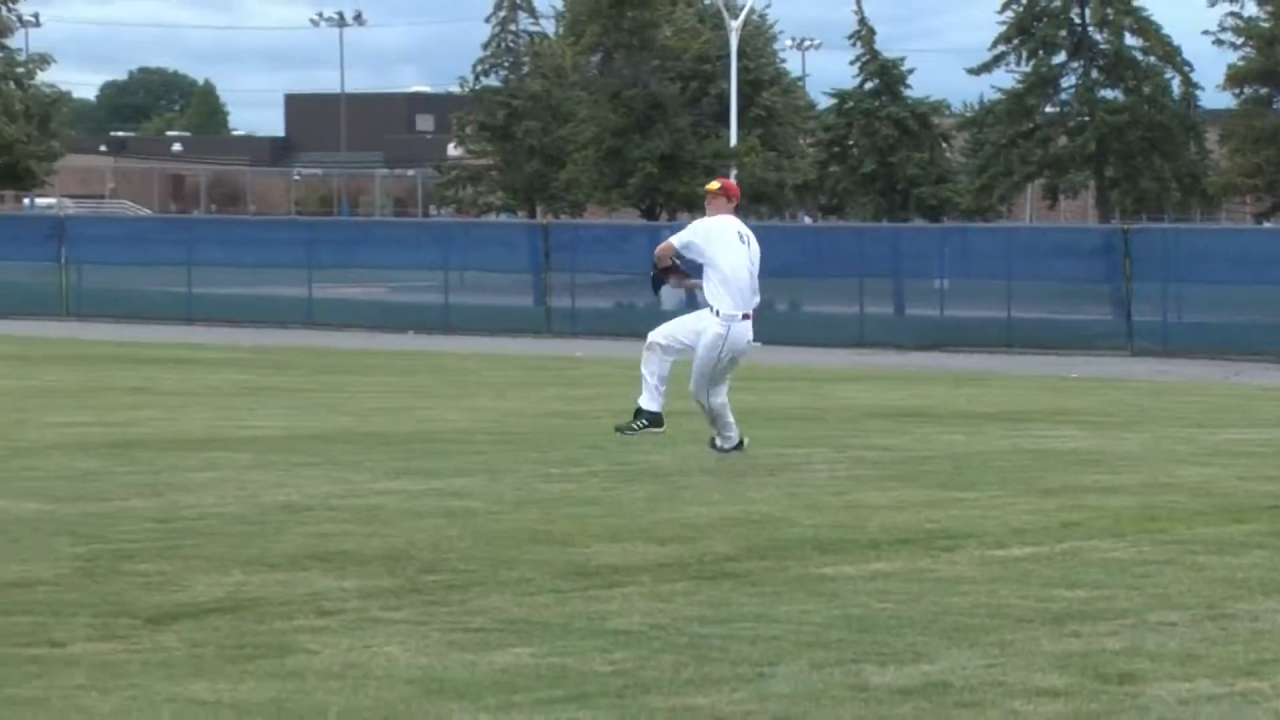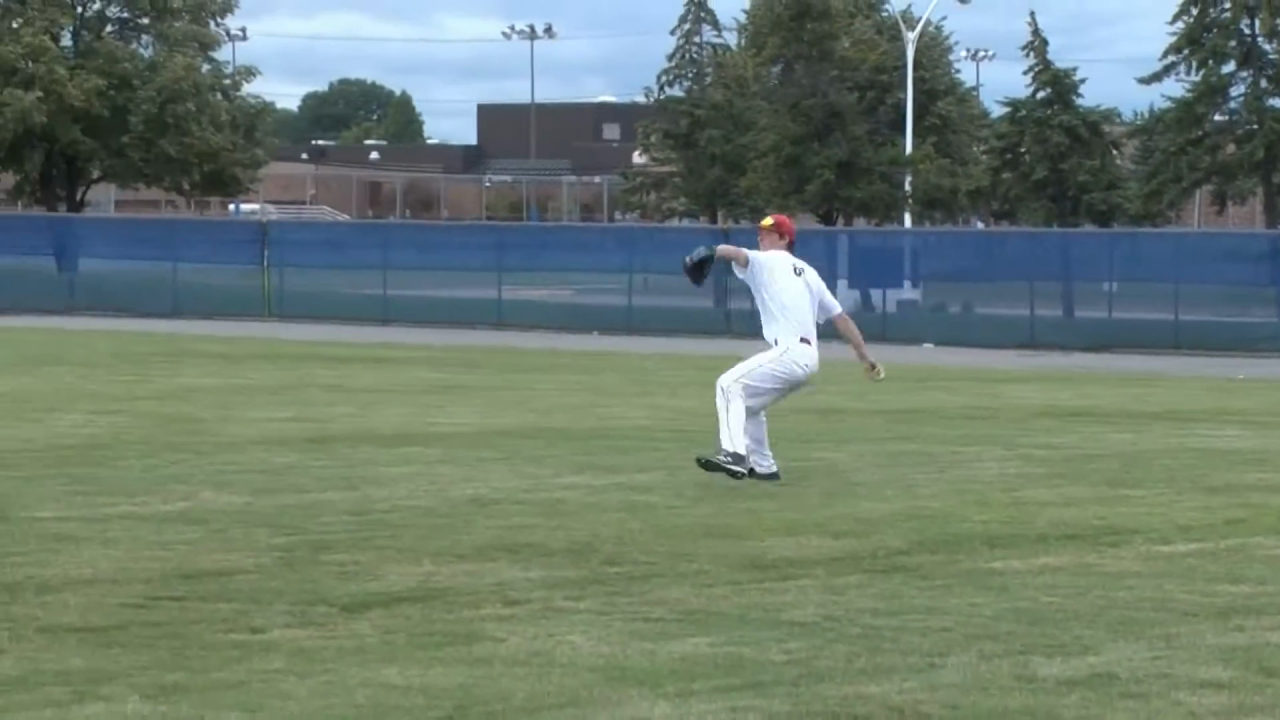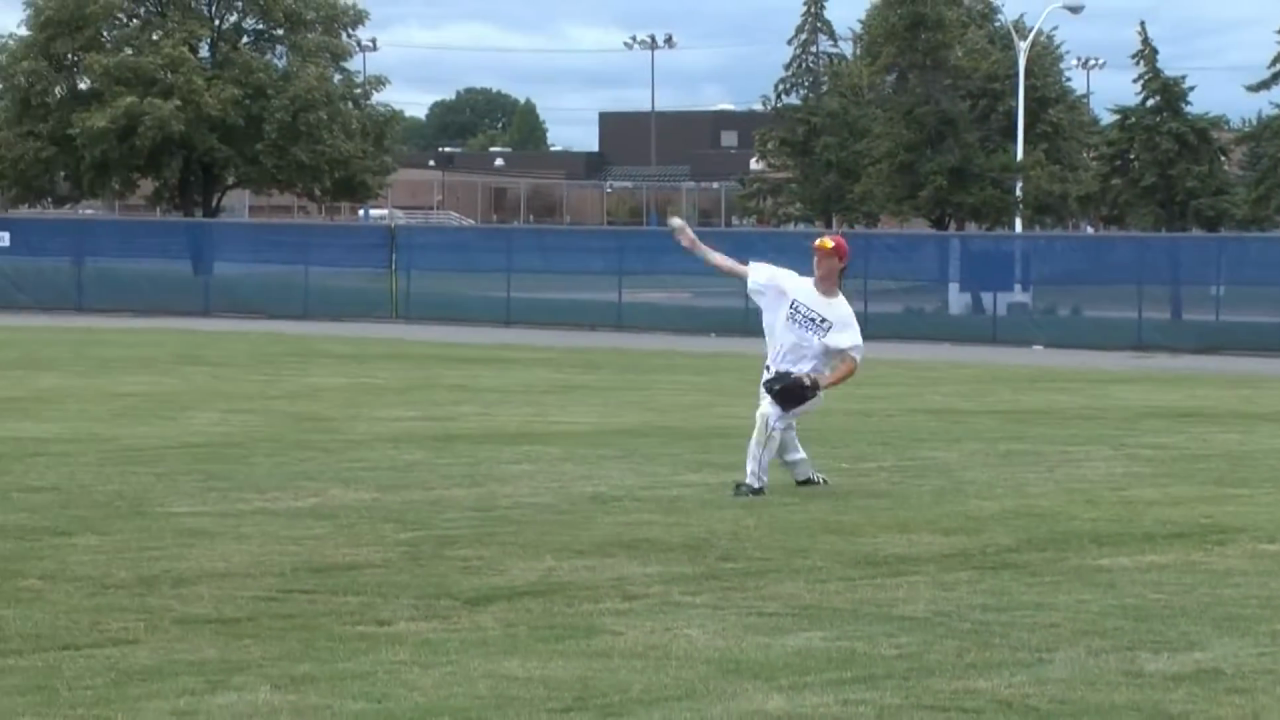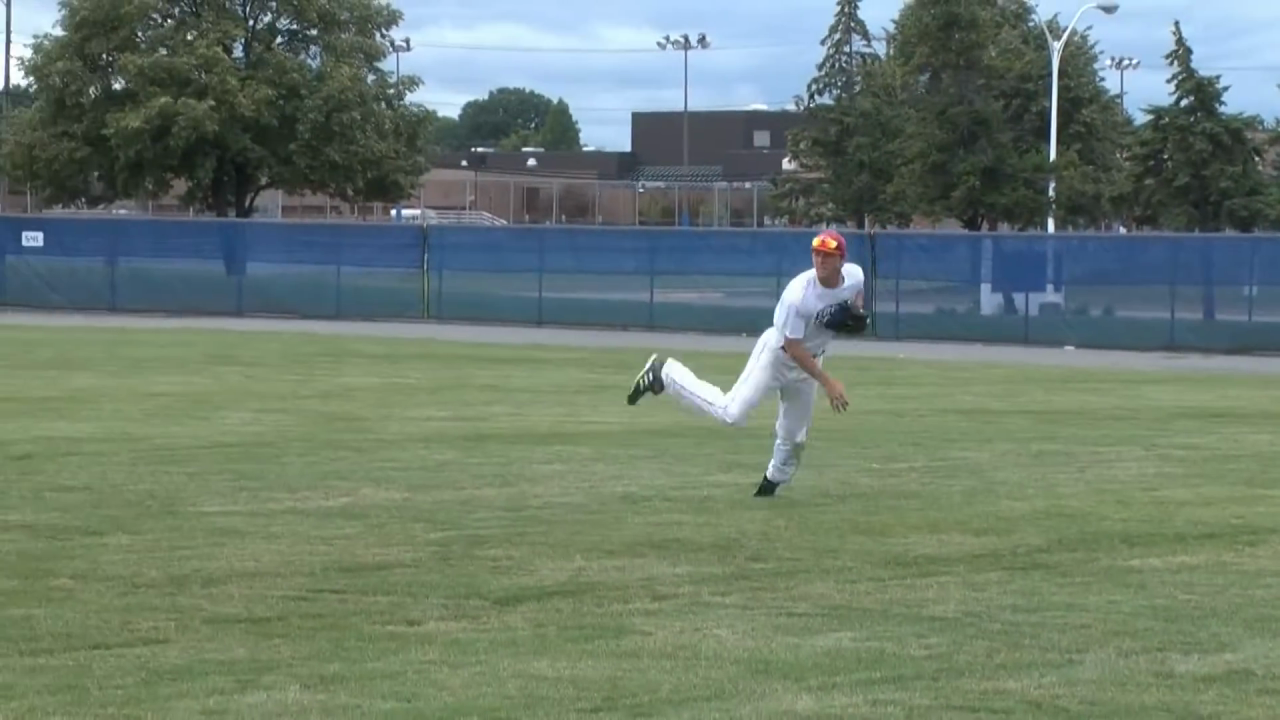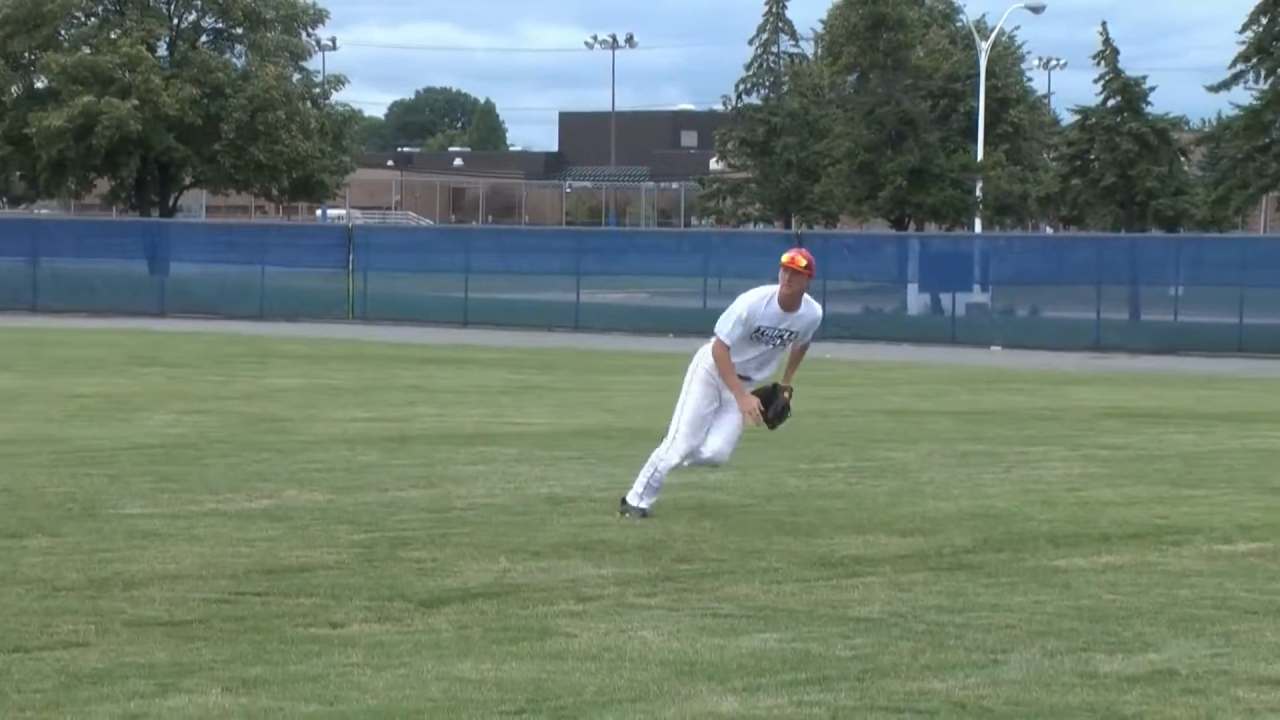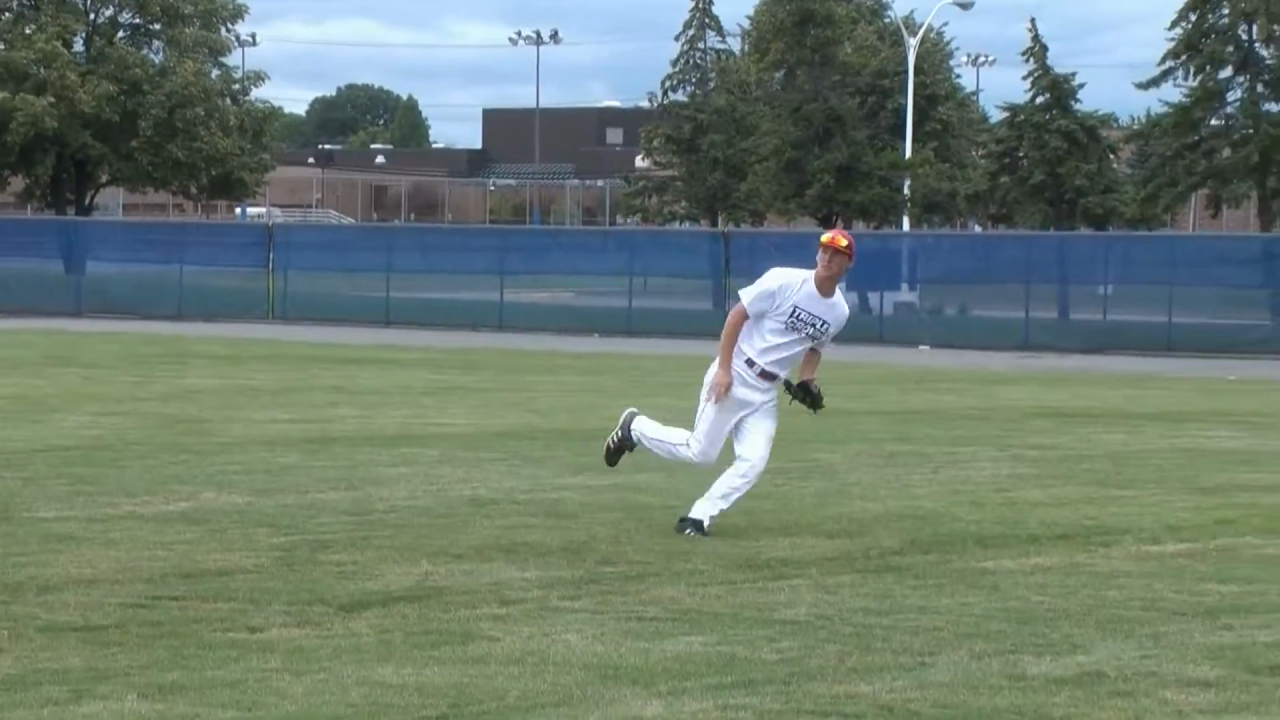
dt=0.3s
person 1, frame 1
left shoulder: (709, 226)
right shoulder: (749, 239)
left elbow: (662, 252)
left wrist: (668, 269)
right wrist: (688, 282)
left hip: (725, 327)
right hip: (732, 325)
left knee: (703, 391)
right knee: (657, 341)
left ankle: (729, 440)
right ankle: (650, 412)
person 1, frame 2
left shoulder: (760, 261)
right shoulder: (808, 273)
left elbow: (737, 253)
right elbow: (842, 319)
left wrist: (712, 252)
right wrist: (865, 357)
left hip: (790, 354)
right hip: (802, 358)
left knee: (728, 384)
right knee: (750, 406)
left ankle: (734, 455)
right ankle: (764, 467)
person 1, frame 3
left shoulder: (843, 315)
right shoulder: (785, 281)
left elbow: (851, 364)
right elbow: (739, 269)
left wrist: (819, 385)
right wrist: (697, 245)
right hip: (774, 378)
left knee: (769, 416)
right knee: (774, 429)
left ankle: (755, 481)
right ankle: (803, 472)
person 1, frame 4
left shoulder: (854, 275)
right shoulder: (797, 294)
right elbow: (793, 348)
left wrist: (856, 316)
right wrist: (827, 382)
left hip: (809, 363)
right hip: (775, 354)
left knee: (794, 436)
right knee: (731, 411)
left ankle: (776, 477)
right ankle: (663, 373)
person 1, frame 5
left shoulder: (813, 314)
right shoulder: (750, 303)
right elbow: (719, 349)
left wrist: (786, 386)
right wrist: (741, 396)
left hip: (744, 384)
right hip: (711, 371)
left knee: (715, 453)
right knee: (682, 445)
left ankle: (675, 454)
person 1, frame 6
left shoulder: (839, 312)
right elbow: (737, 313)
left wrist: (808, 382)
right wrist: (723, 366)
left hip: (767, 391)
right hip: (735, 373)
left knee: (752, 464)
right knee: (699, 453)
right ankle: (635, 427)
